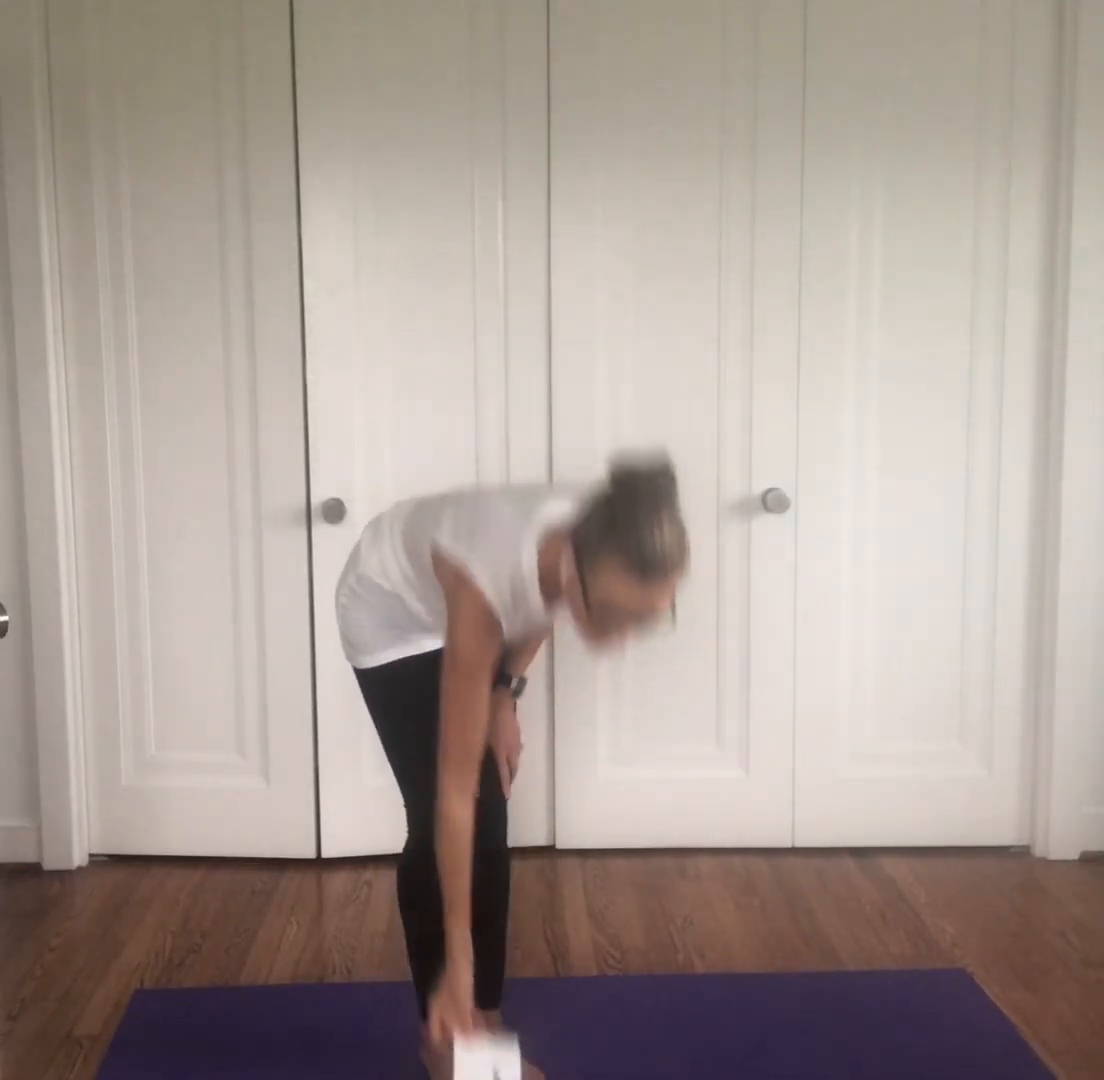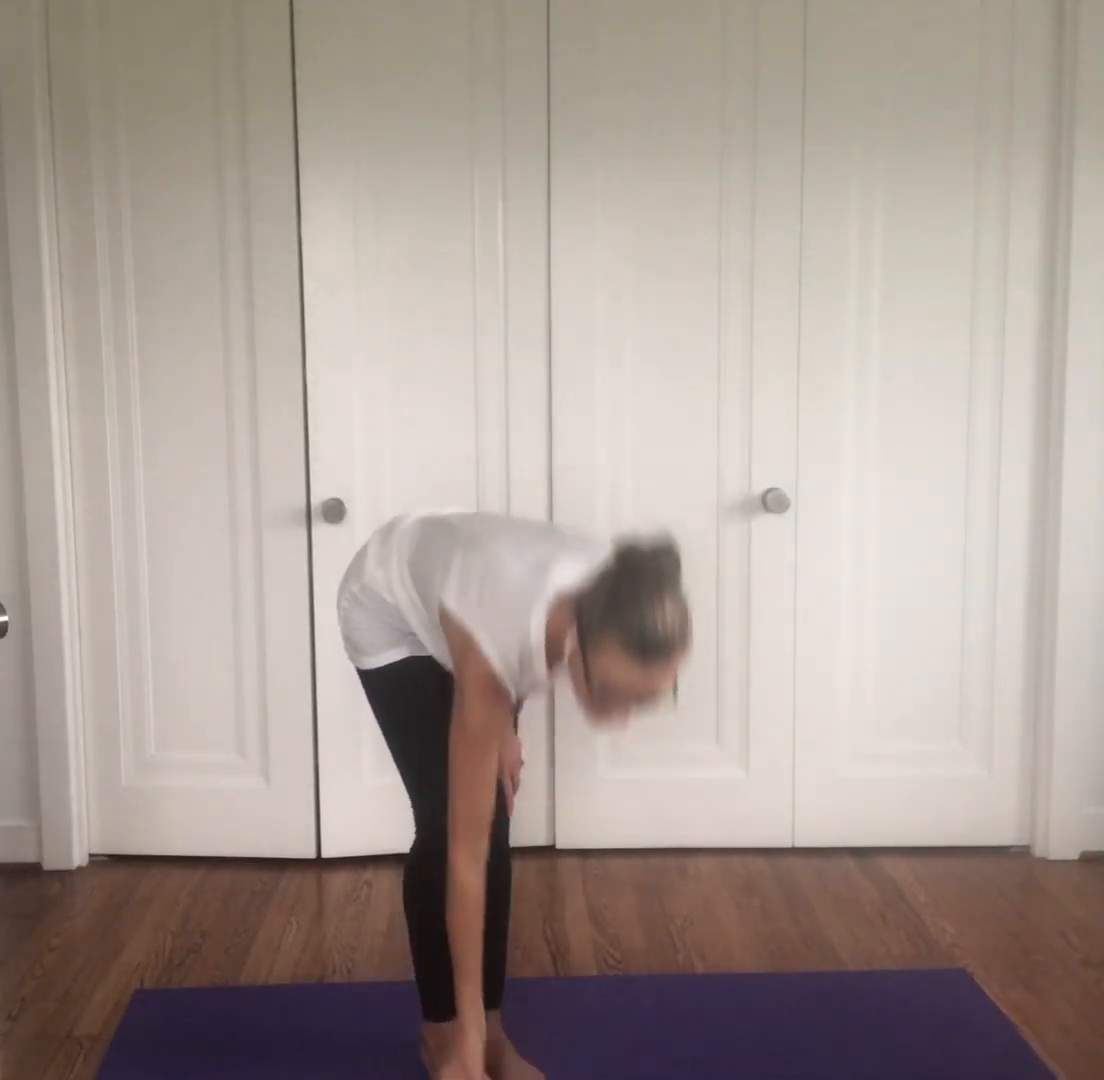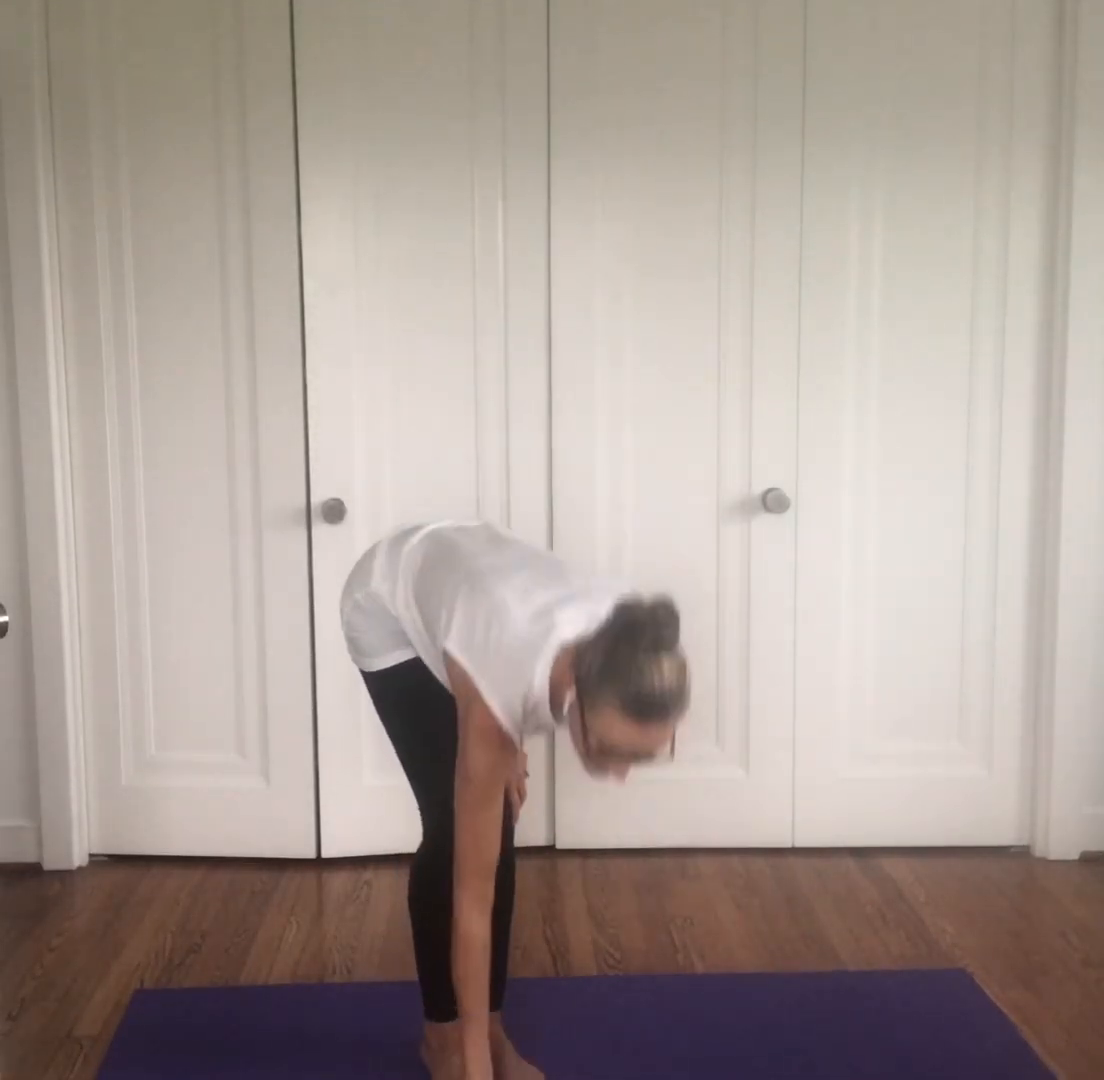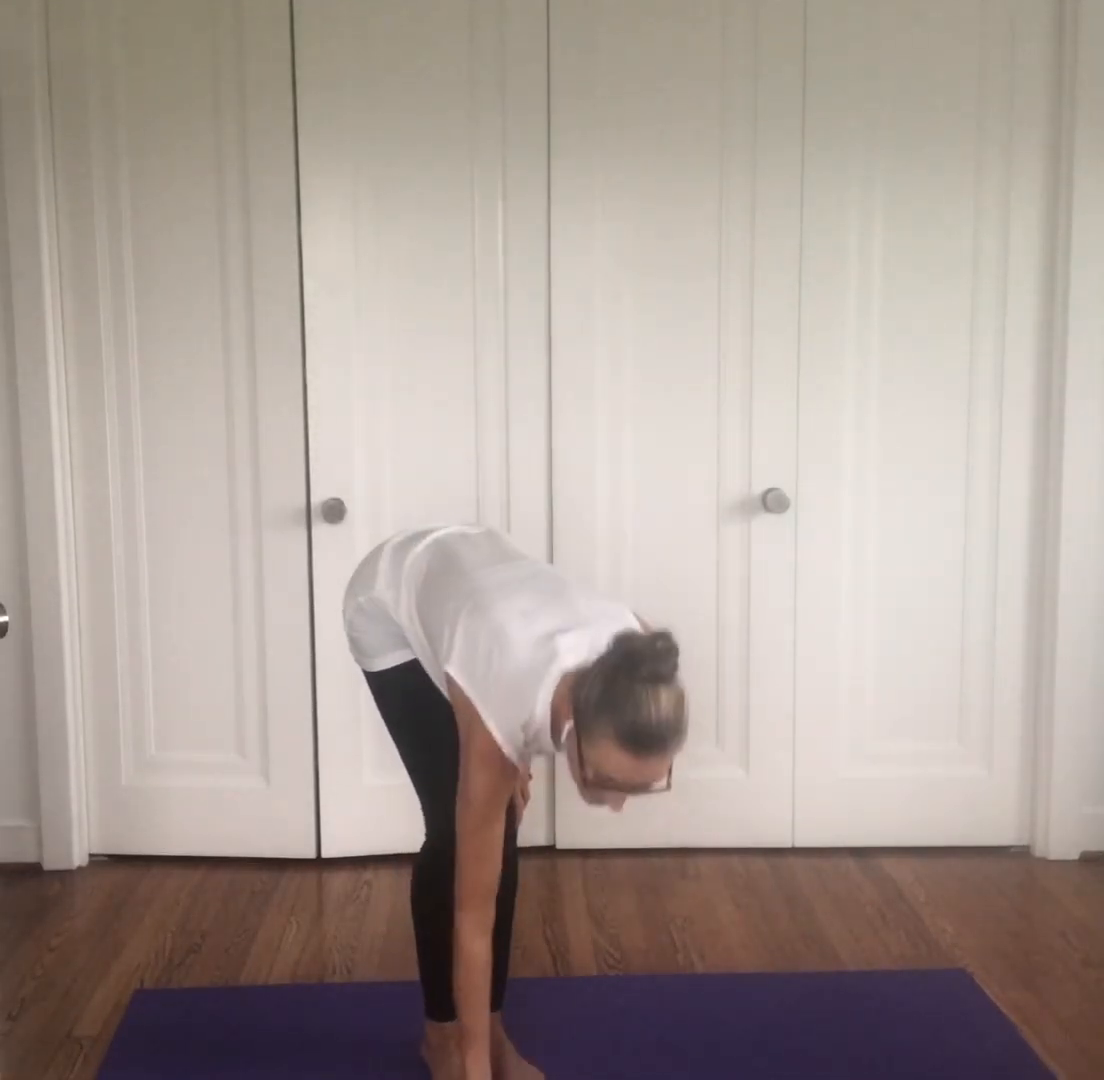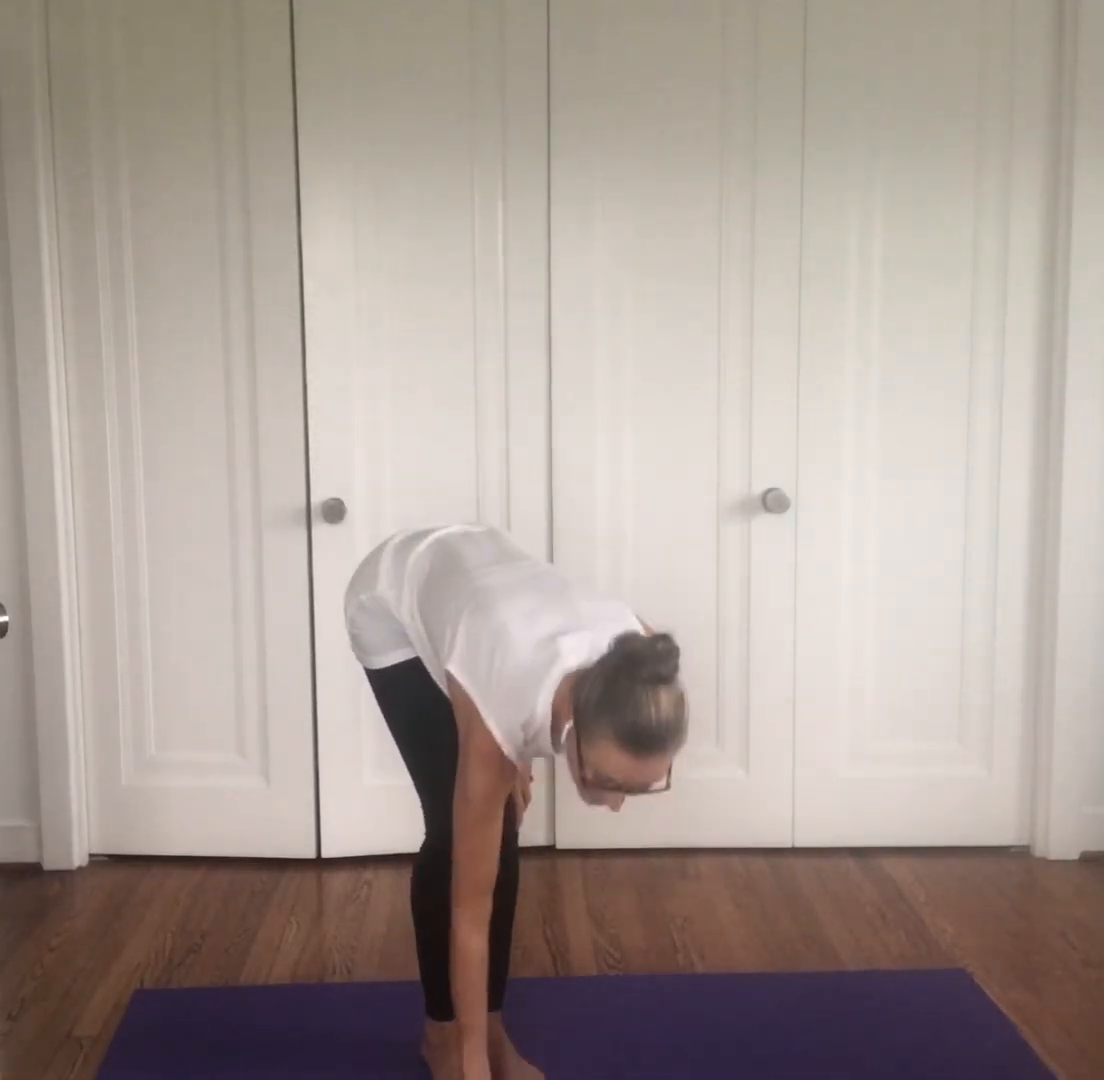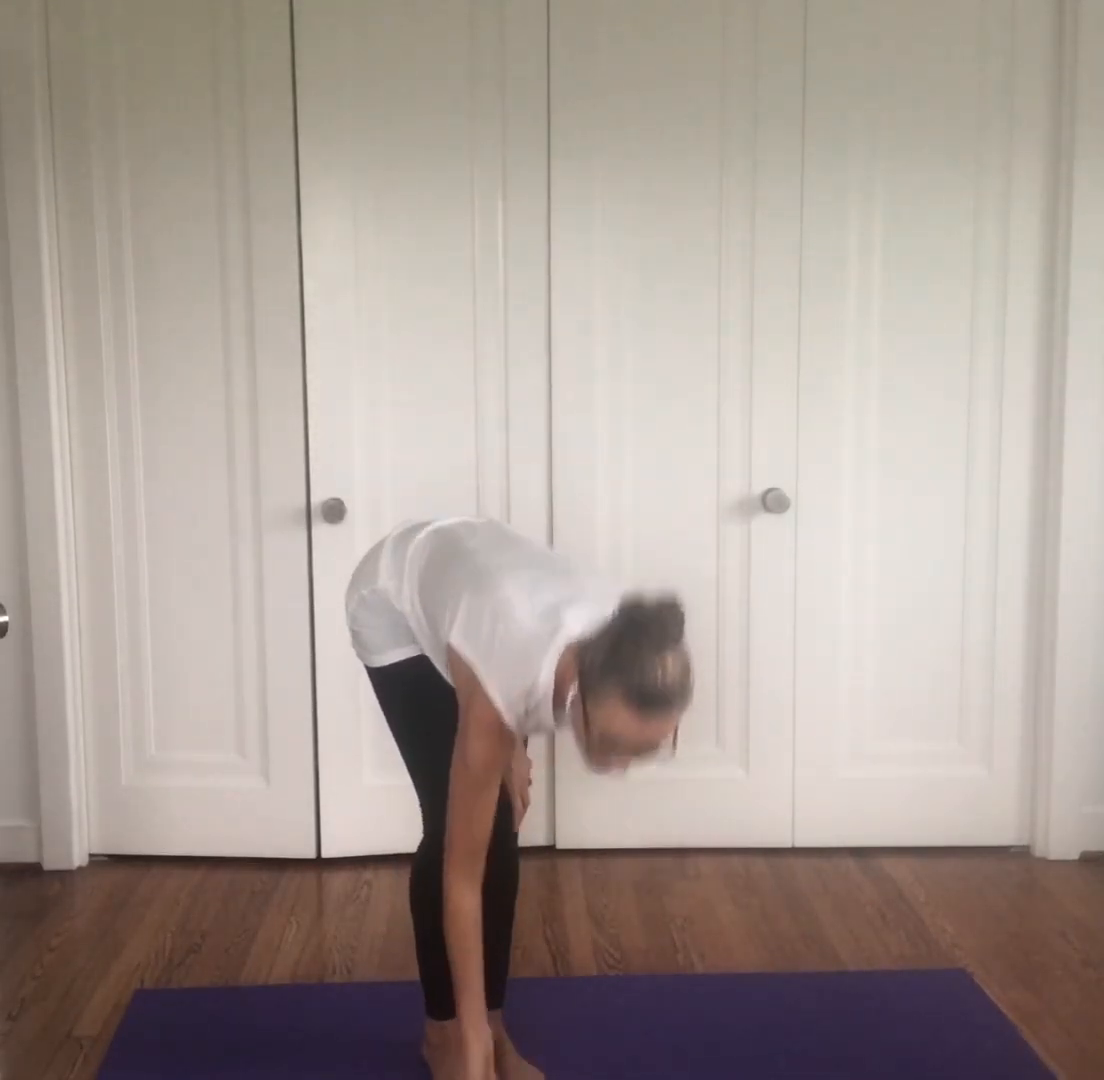
dt=0.1s
person 1, frame 1
left shoulder: (614, 554)
right shoulder: (485, 580)
right elbow: (453, 796)
left wrist: (506, 691)
right wrist: (456, 970)
right hip: (391, 615)
left knee: (490, 820)
right knee: (437, 818)
left ankle: (490, 1016)
right ankle: (441, 1026)
person 1, frame 2
left shoulder: (615, 604)
right shoulder: (491, 650)
right elbow: (464, 859)
left wrist: (507, 720)
right wrist: (463, 1030)
left hip: (454, 578)
right hip: (388, 611)
left knee: (493, 826)
right knee: (443, 826)
left ankle: (490, 1023)
right ankle: (442, 1032)
person 1, frame 3
left shoulder: (631, 647)
right elbow: (472, 903)
right hip: (388, 607)
left knee: (495, 830)
right knee: (452, 830)
left ankle: (491, 1022)
right ankle: (441, 1030)
person 1, frame 4
left shoulder: (630, 666)
right shoulder: (500, 713)
right elbow: (472, 920)
right hip: (390, 610)
left knee: (499, 833)
right knee: (453, 830)
left ankle: (491, 1025)
right ankle: (441, 1029)
person 1, frame 5
left shoulder: (630, 668)
right shoulder: (498, 714)
right elbow: (467, 910)
right hip: (393, 608)
left knee: (500, 830)
right knee: (453, 827)
left ankle: (493, 1026)
right ankle: (441, 1031)
person 1, frame 6
left shoulder: (637, 648)
right shoulder: (501, 681)
right elbow: (462, 881)
left wrist: (515, 739)
right hip: (395, 605)
left knee: (499, 826)
right knee: (454, 825)
left ankle: (493, 1022)
right ankle: (442, 1029)
